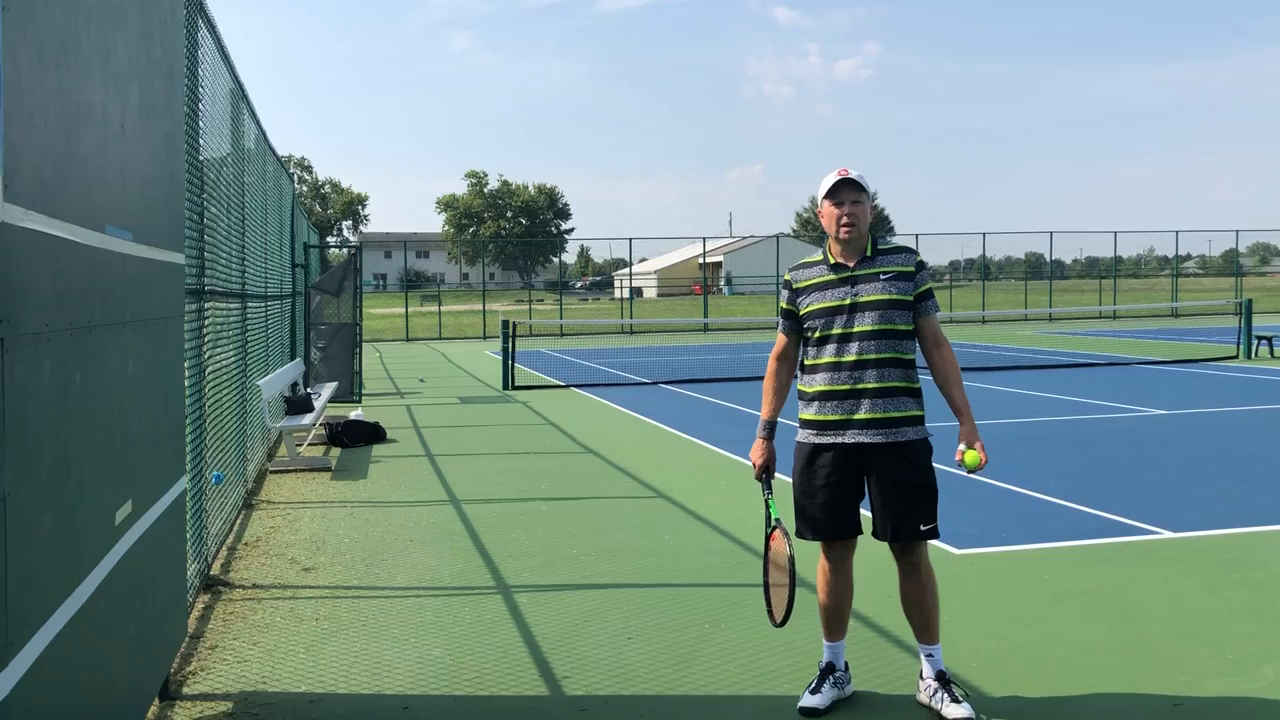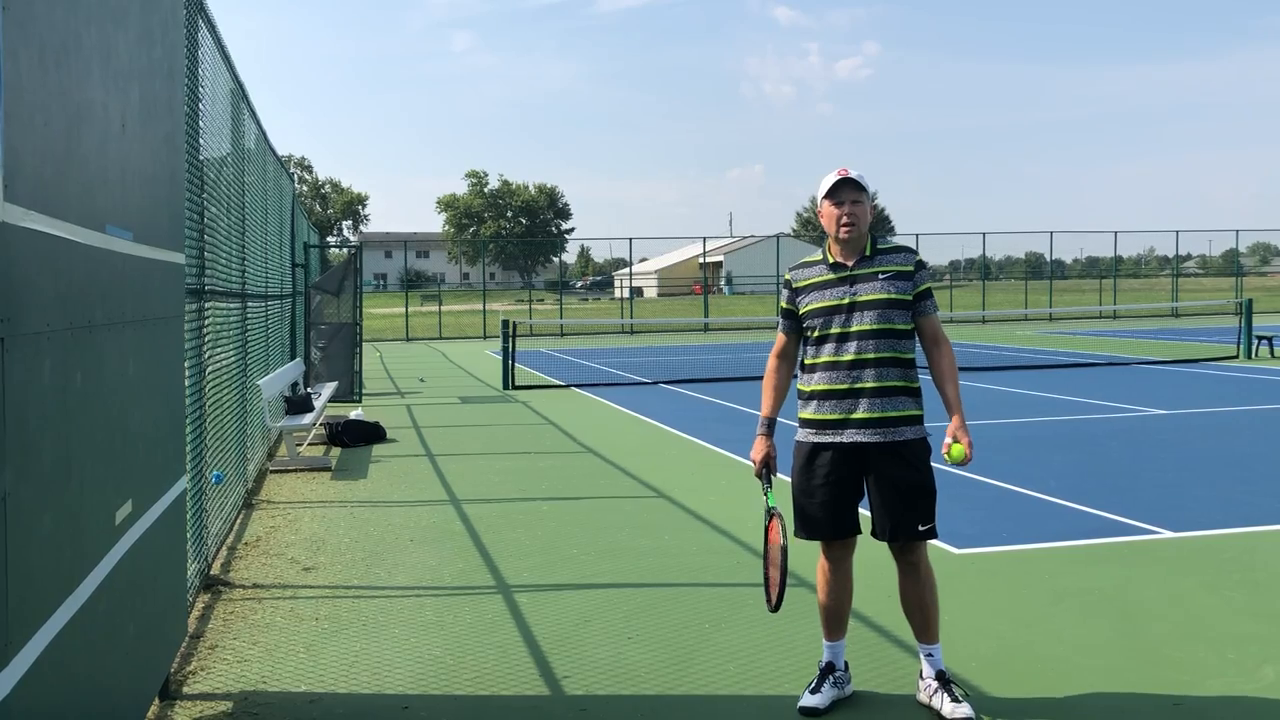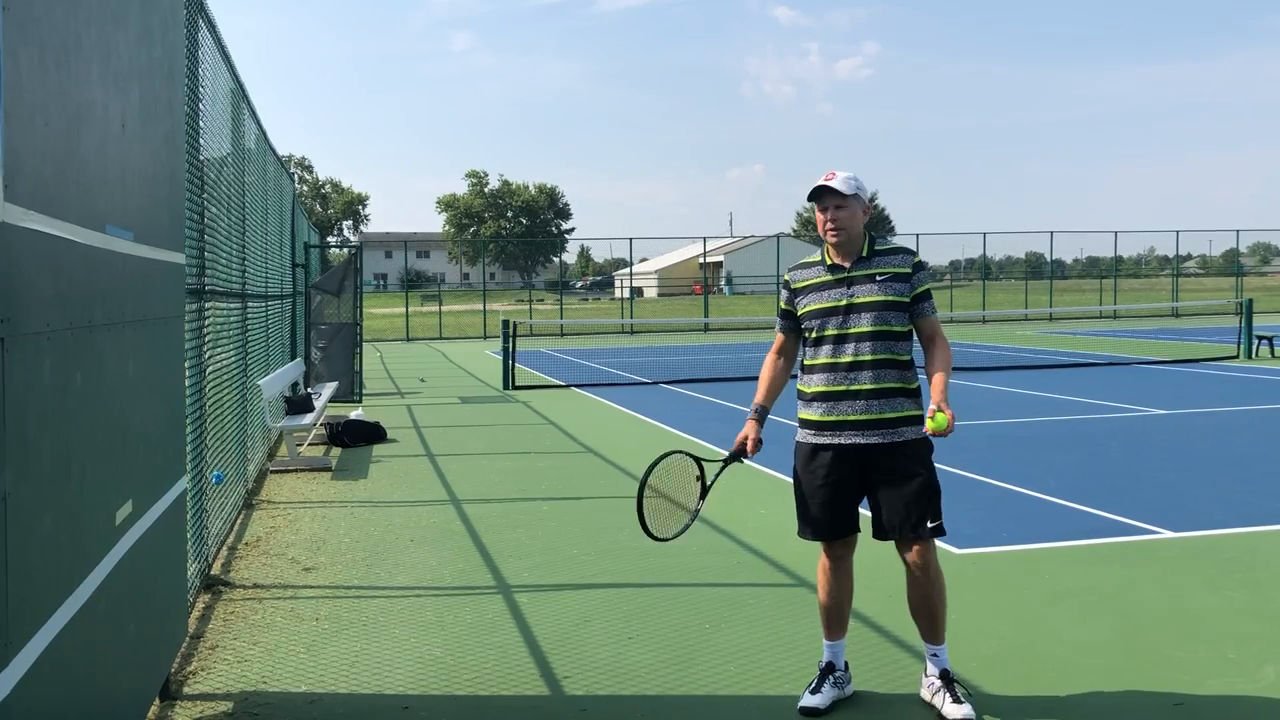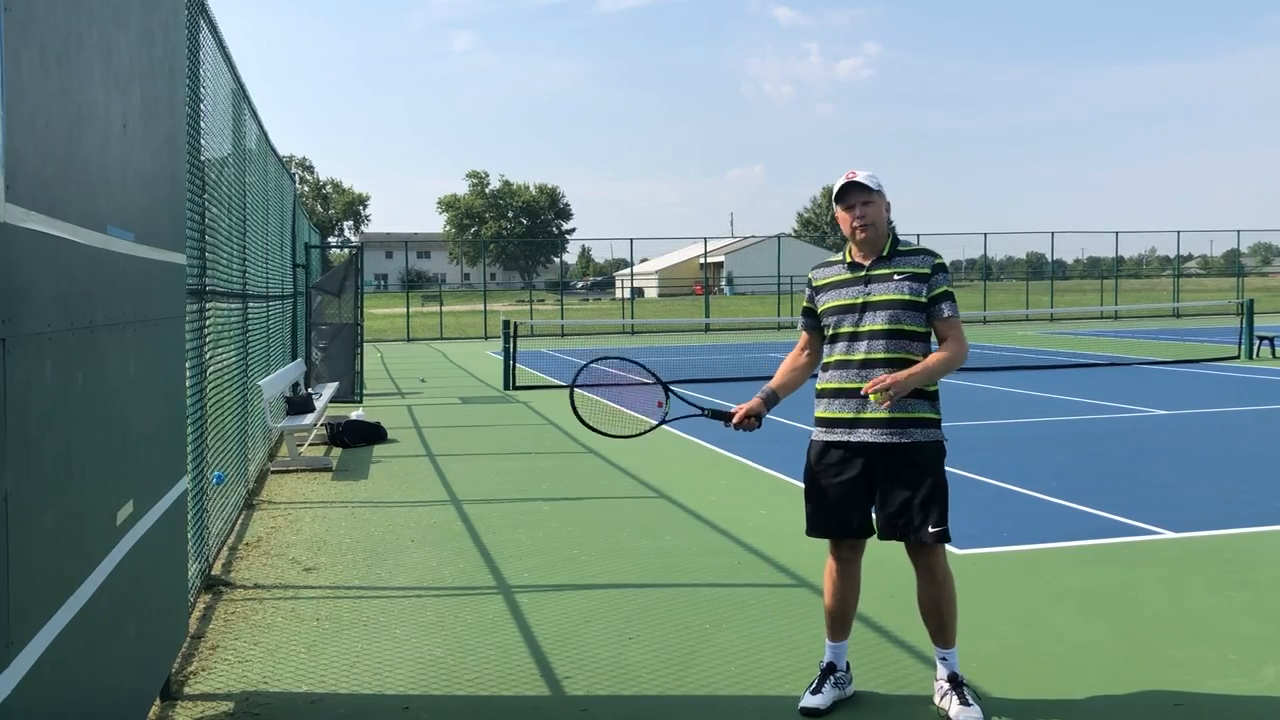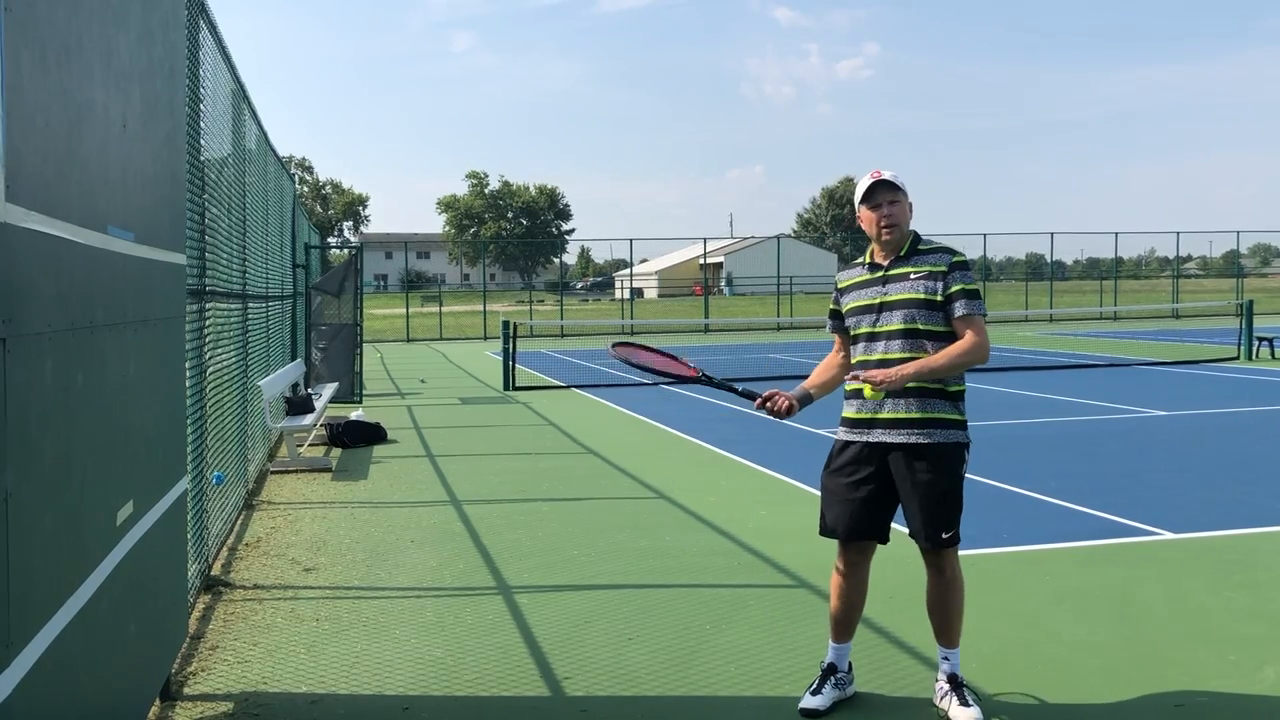
dt=0.3s
person 1, frame 1
left shoulder: (907, 264)
right shoulder: (799, 277)
left elbow: (935, 345)
right elbow: (782, 359)
left wrist: (966, 420)
right wrist: (764, 433)
left hip: (900, 436)
right hip: (823, 440)
left knee: (912, 552)
right knee: (834, 550)
left ankle: (933, 673)
right ankle: (834, 668)
person 1, frame 2
left shoulder: (906, 264)
right shoulder: (799, 277)
left elbow: (936, 342)
right elbow: (782, 356)
left wrist: (956, 415)
right wrist: (766, 429)
left hip: (899, 437)
right hip: (823, 439)
left knee: (911, 553)
right knee: (834, 550)
left ankle: (933, 673)
right ankle: (834, 668)
person 1, frame 3
left shoulder: (904, 264)
right shoulder: (798, 277)
left elbow: (934, 338)
right elbow: (781, 353)
left wrist: (938, 393)
right wrist: (756, 416)
left hip: (899, 436)
right hip: (824, 439)
left knee: (919, 552)
right knee: (834, 549)
left ankle: (937, 672)
right ankle: (833, 668)
person 1, frame 4
left shoulder: (926, 266)
right shoulder: (821, 277)
left elbow: (956, 348)
right elbow: (806, 353)
left wrist: (907, 378)
right wrist: (764, 399)
left hip: (911, 437)
right hip: (837, 438)
left knee: (927, 553)
right knee: (843, 550)
right ankle: (835, 669)
person 1, frame 5
left shoulder: (947, 265)
right shoulder: (847, 279)
left elbow: (977, 346)
left wrist: (905, 372)
right wrist: (798, 396)
left hip: (932, 438)
right hip: (859, 438)
left knee: (940, 555)
right knee: (851, 550)
right ankle: (837, 669)
